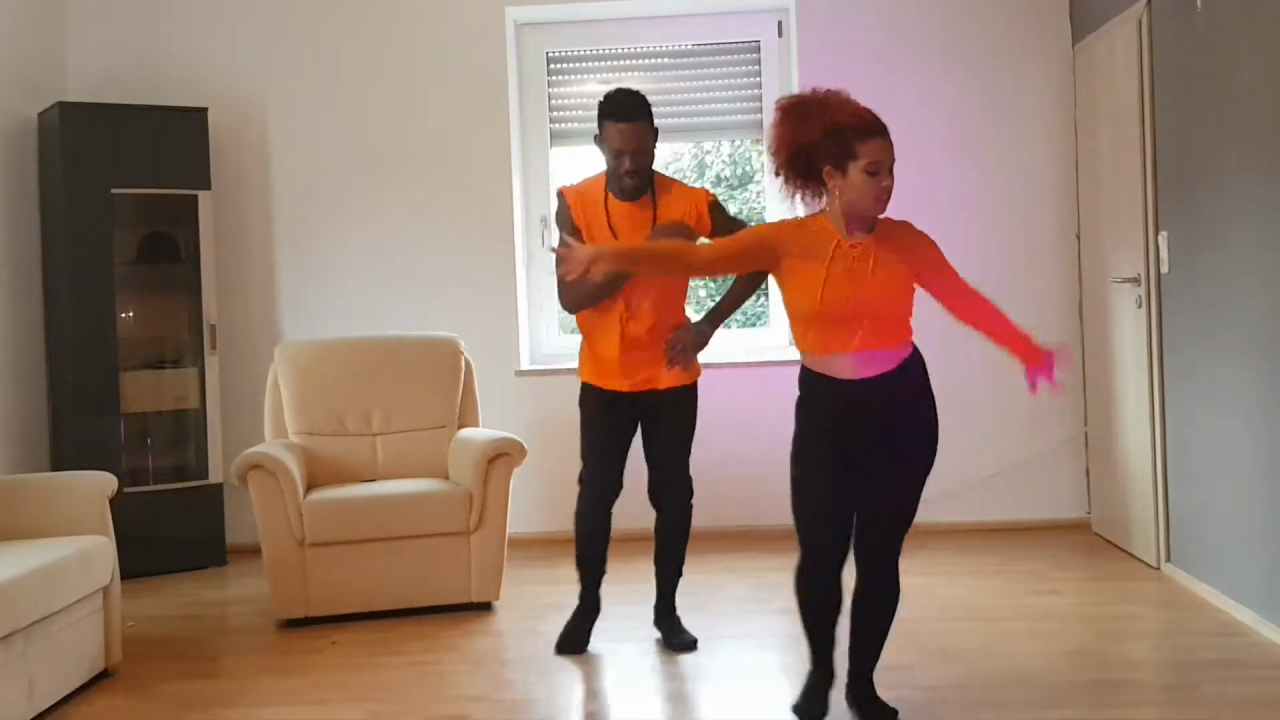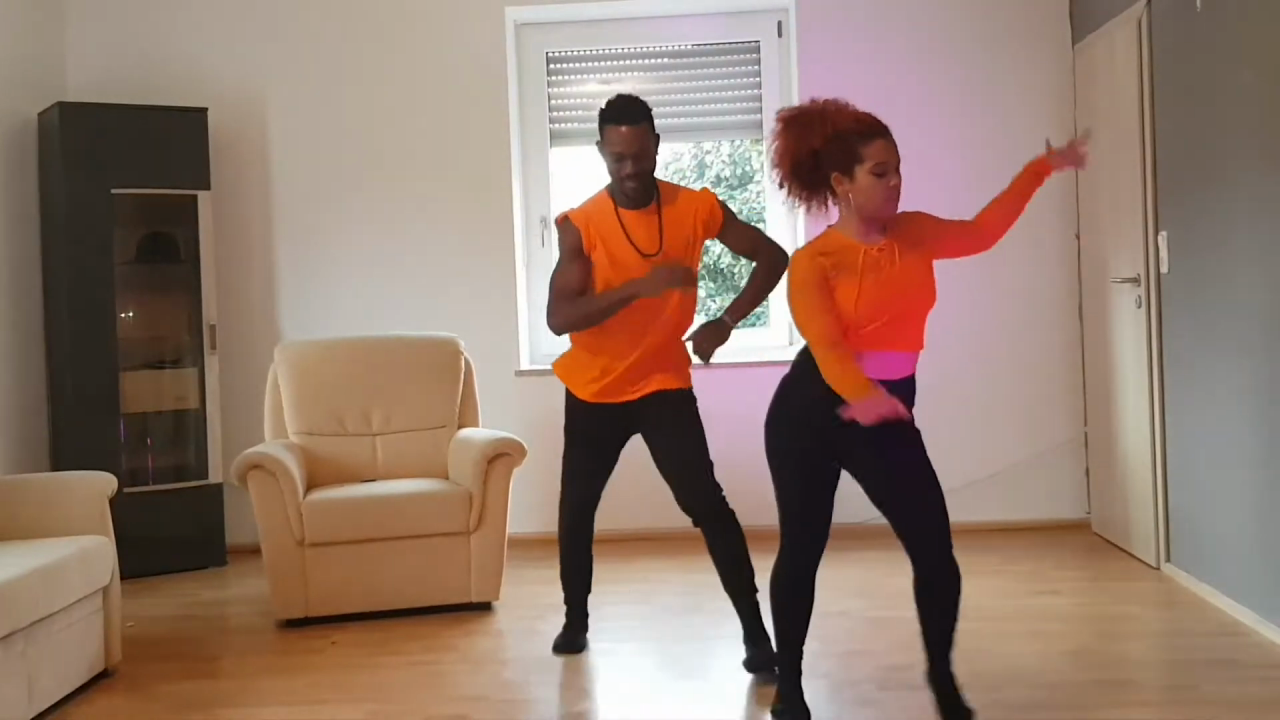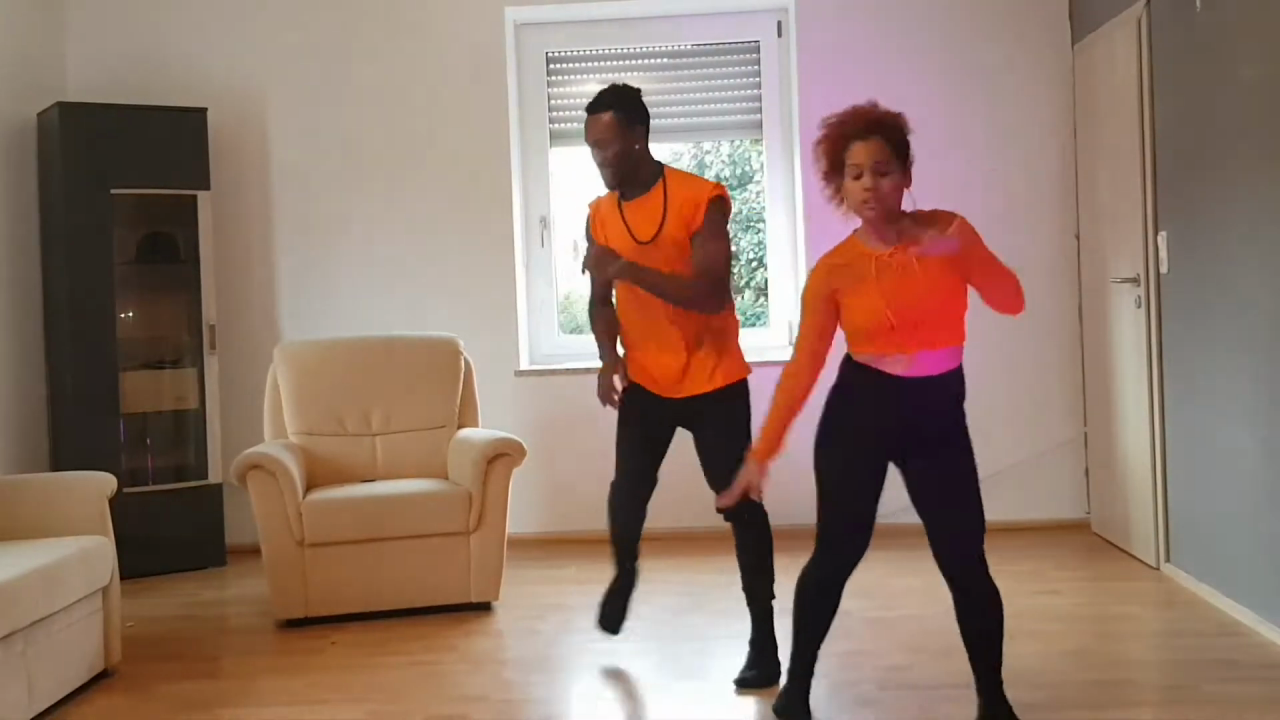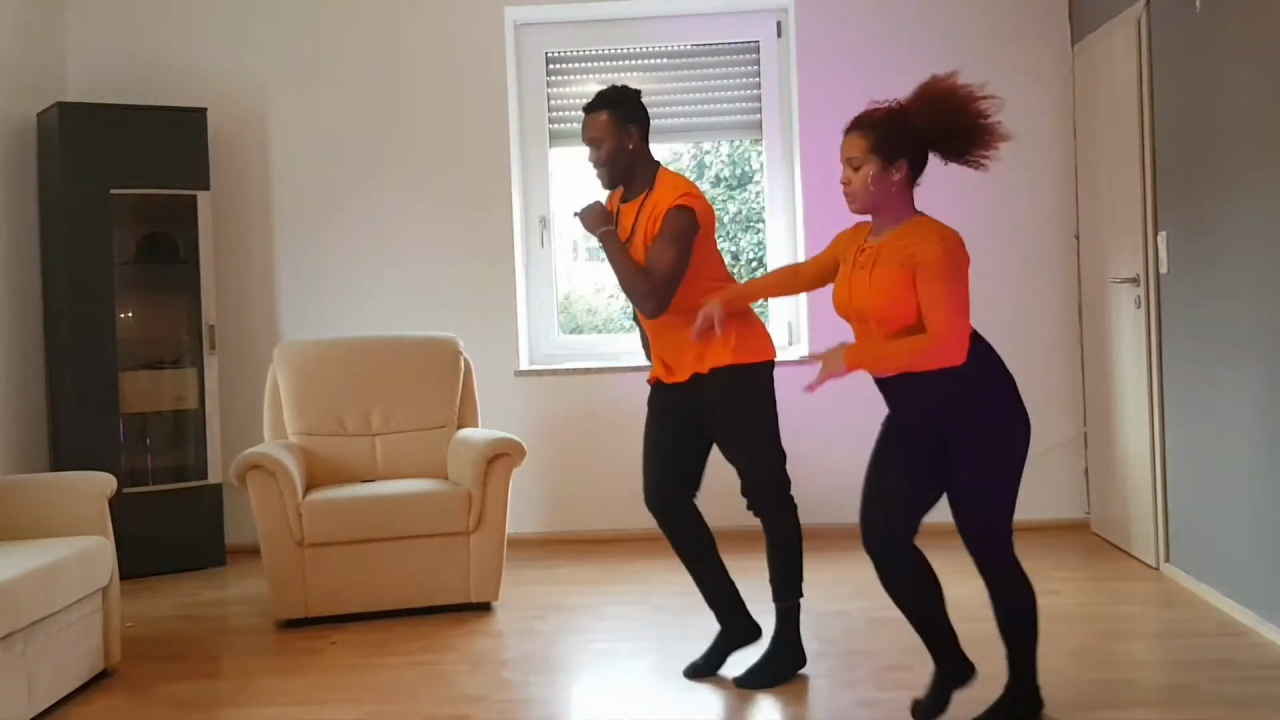
dt=0.2s
person 1, frame 1
left shoulder: (906, 242)
right shoulder: (786, 241)
left elbow: (965, 299)
right elbow: (694, 258)
left wrist: (1027, 350)
right wrist: (610, 253)
left hip: (903, 408)
right hip: (828, 412)
left knee: (879, 557)
right knee: (821, 555)
person 1, frame 2
left shoulder: (915, 234)
right shoulder: (812, 263)
left elbow: (985, 228)
right elbow: (828, 351)
left wrist: (1040, 169)
right wrist: (863, 398)
left hip: (892, 417)
right hip: (814, 414)
left knee: (935, 552)
right knee: (801, 553)
person 1, frame 3
left shoulder: (947, 229)
right shoulder: (834, 269)
left elbow: (1010, 301)
right elbow: (802, 367)
left wrist: (959, 250)
right wrist: (760, 456)
left hip: (940, 418)
right hip: (861, 415)
left knee: (965, 563)
right knee: (836, 555)
person 1, frame 4
left shoulder: (937, 244)
right shoulder: (852, 244)
left elbow: (946, 346)
right elbow: (805, 273)
left wrist: (854, 356)
right wrist: (731, 296)
left hip: (976, 406)
right hip: (911, 413)
left knee: (990, 551)
right knee: (882, 538)
right ankle: (949, 662)
person 2, frame 1
left shoulder: (692, 203)
right shoulder: (574, 204)
right elbow: (572, 297)
left wrist: (706, 325)
left hip: (671, 374)
right hip: (604, 376)
left knee: (671, 494)
right knee: (597, 491)
left ankle: (667, 606)
right ankle: (587, 603)
person 2, frame 2
left shoulder: (697, 207)
right shoulder: (578, 224)
left elbow: (774, 259)
right elbow: (559, 317)
left wrist: (724, 322)
right wrist: (640, 285)
left hip: (665, 383)
right hip: (593, 388)
left knee: (704, 500)
right knee: (577, 506)
left ankle: (754, 628)
right ankle: (576, 616)
person 2, frame 3
left shoulder: (704, 199)
right shoulder: (599, 215)
left elbow: (713, 297)
right elbow: (600, 299)
left wrist: (631, 268)
right wrist: (610, 356)
left hip: (717, 375)
right hip: (644, 379)
left knee: (740, 501)
right knee: (628, 493)
left ankle: (764, 639)
right ankle: (624, 573)
person 2, frame 4
left shoulder: (679, 203)
right shoulder: (616, 204)
left elbow: (652, 299)
left wrist: (606, 236)
right wrist: (648, 350)
left hip: (733, 355)
right hip: (675, 368)
left knee: (766, 491)
right knee: (662, 493)
left ankle: (787, 636)
right ankle: (734, 622)
